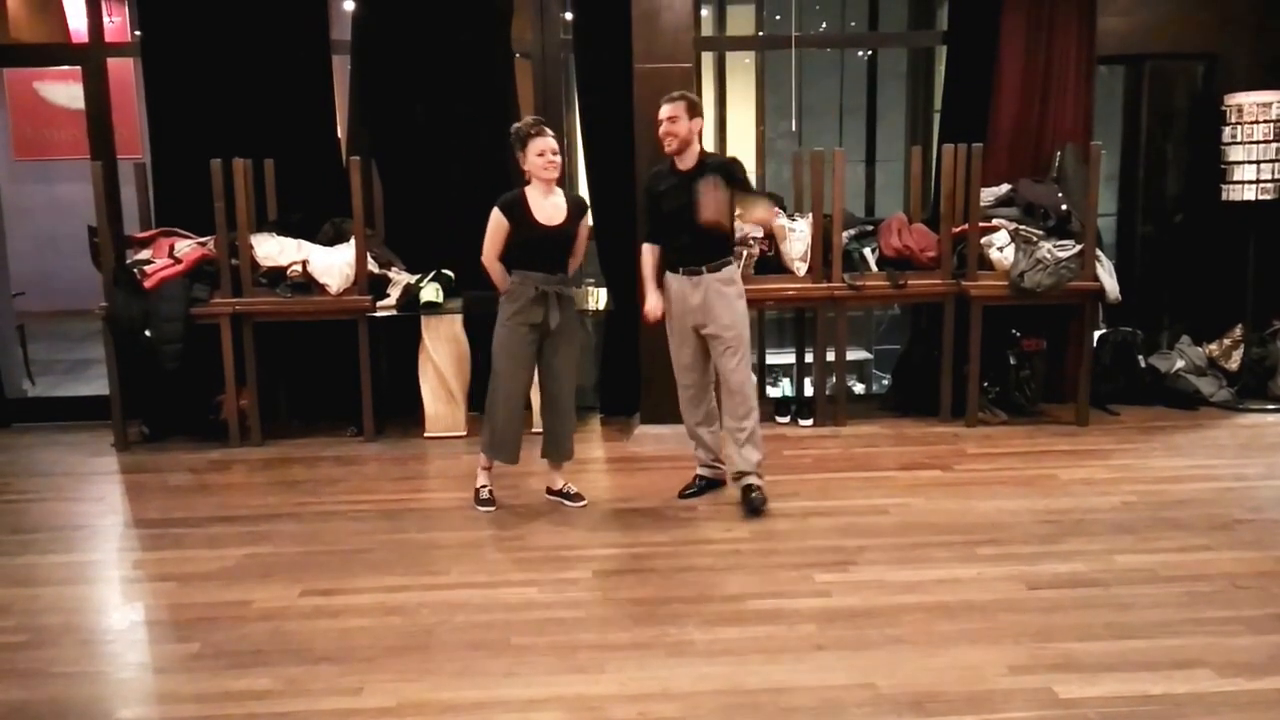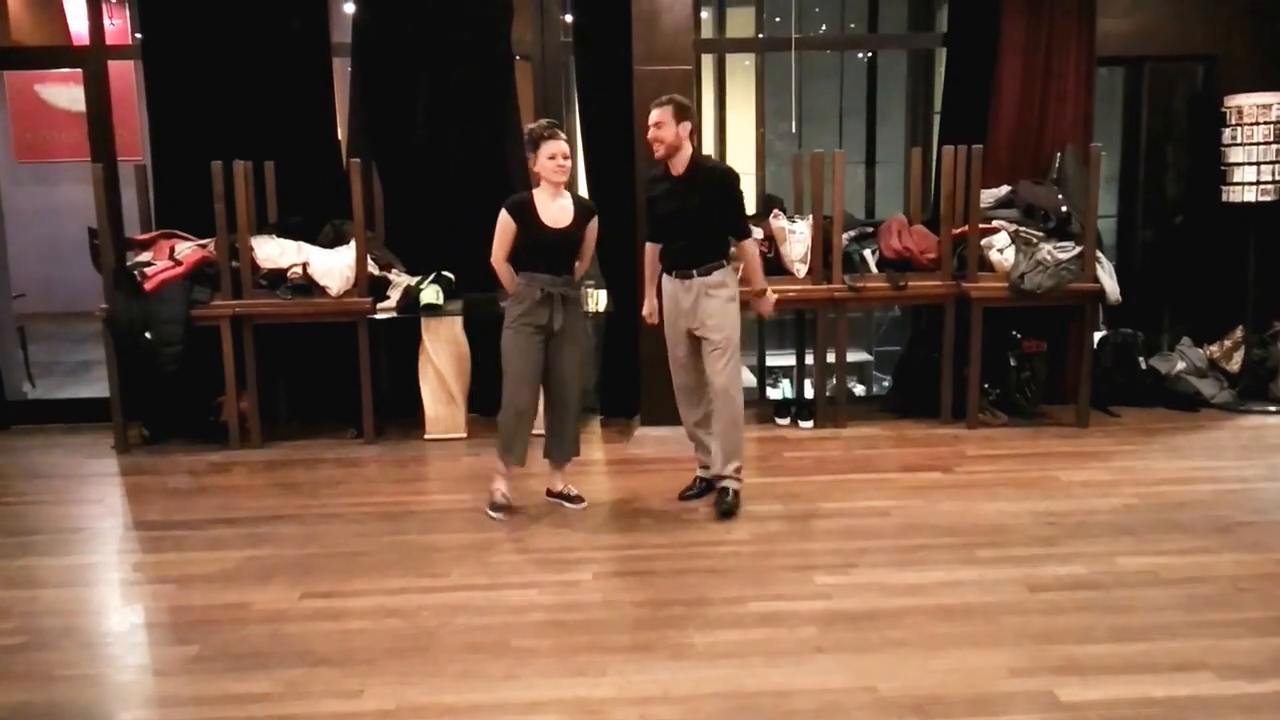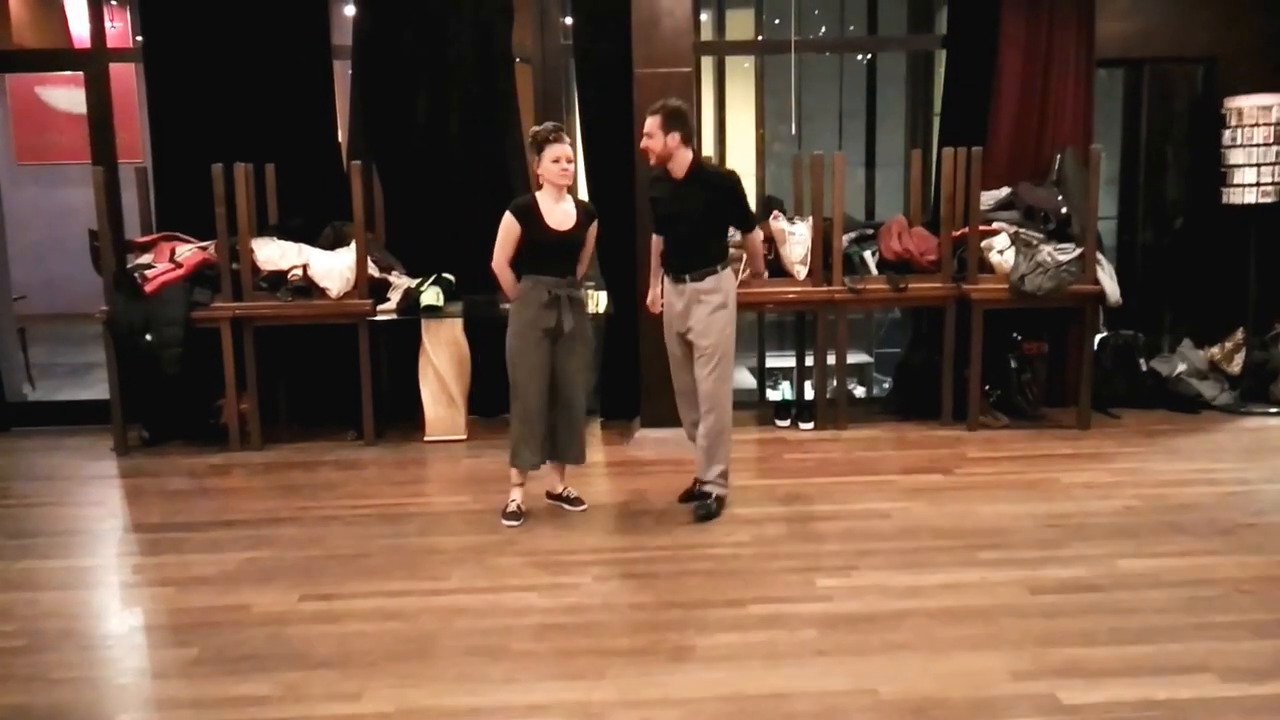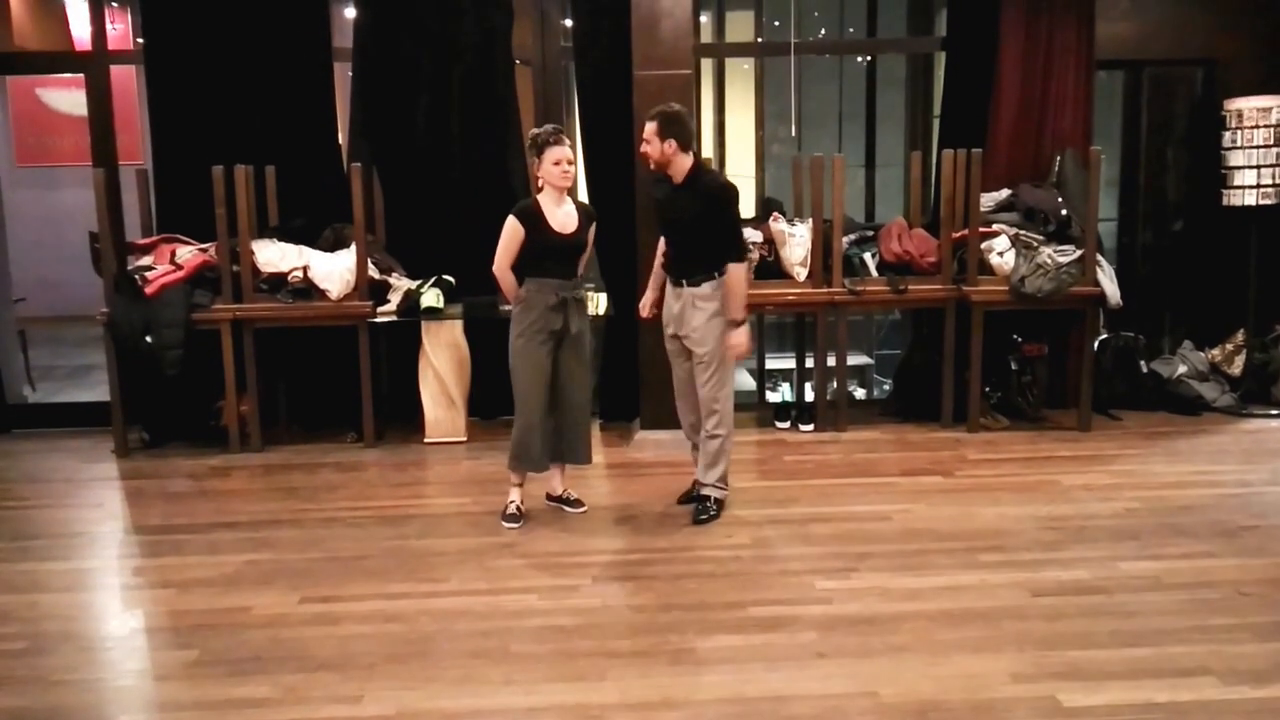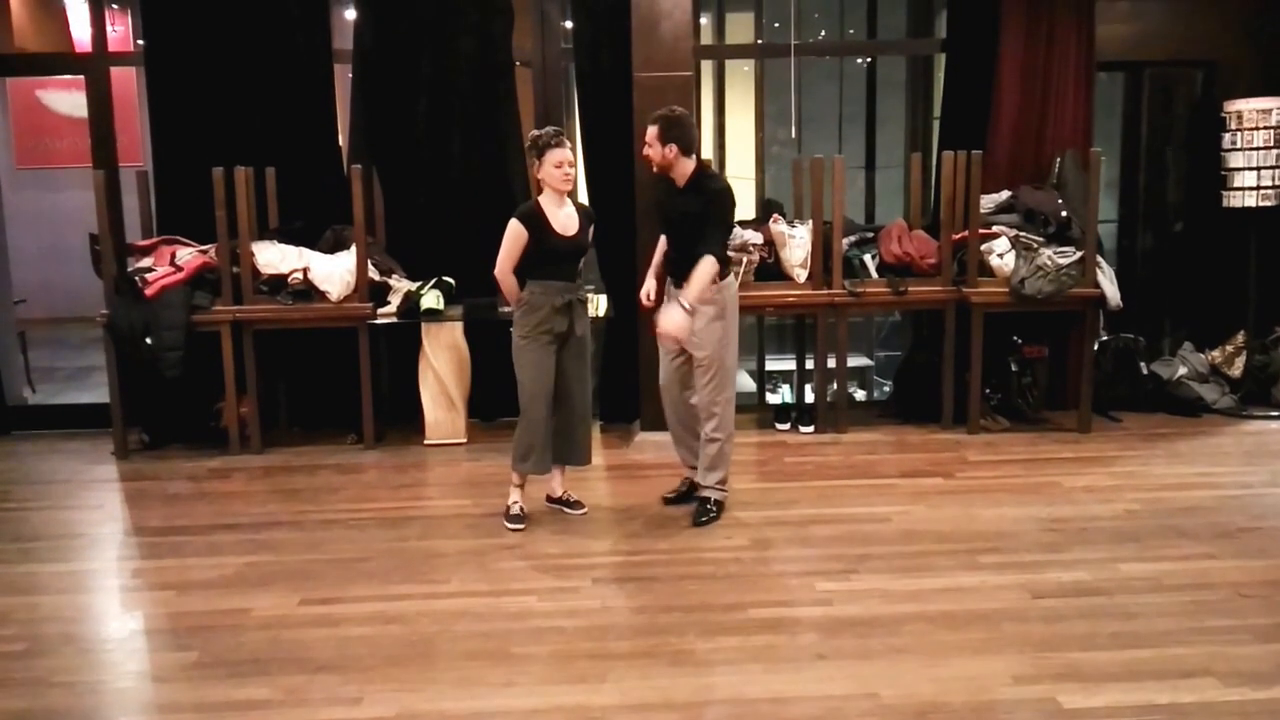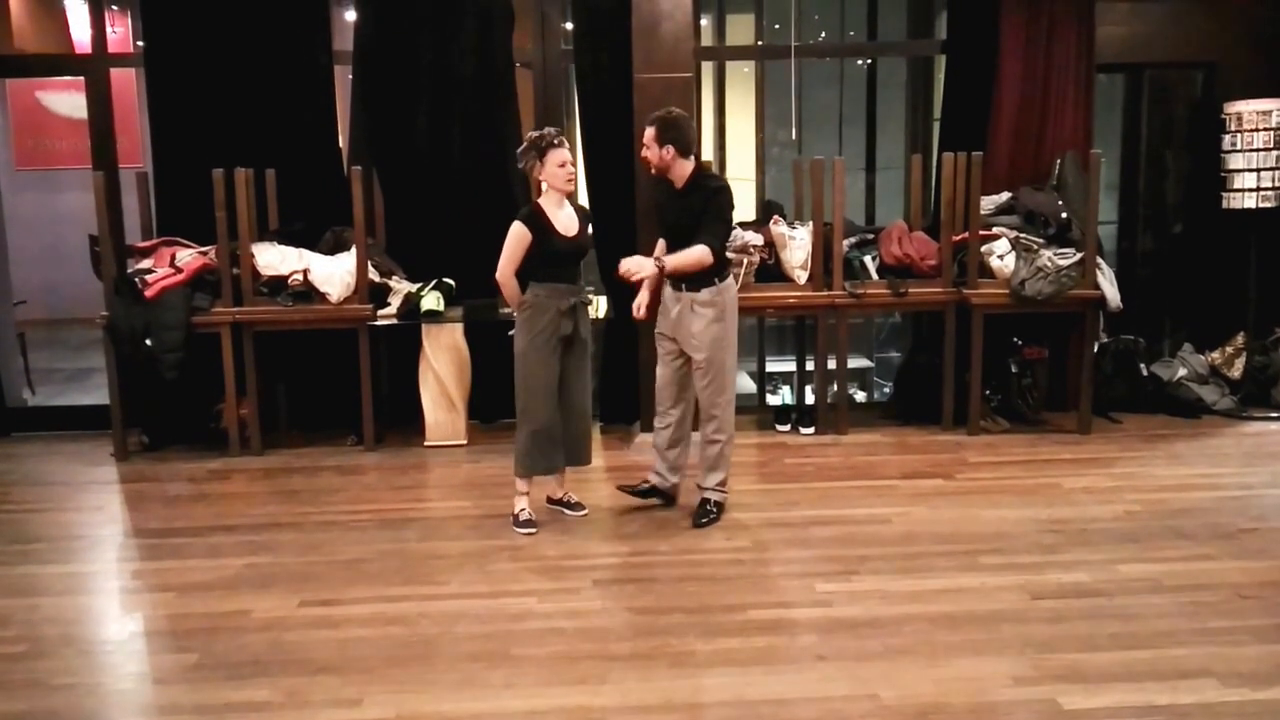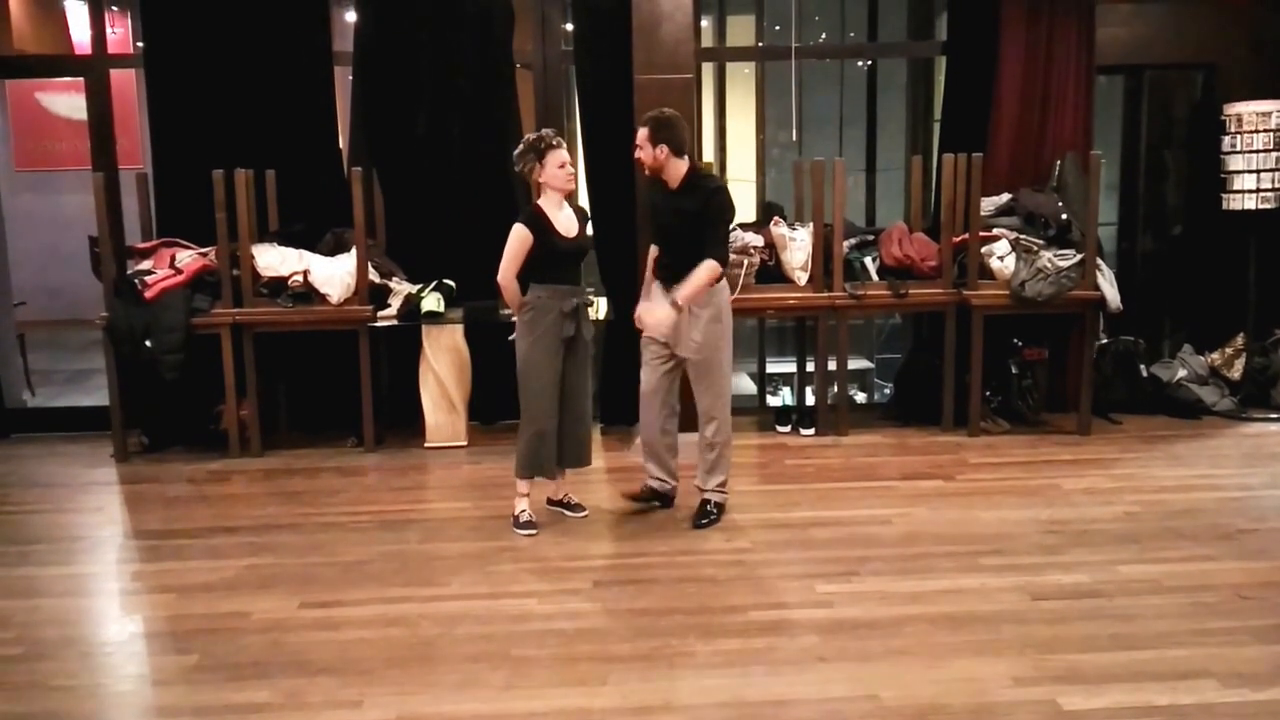
dt=0.2s
person 1, frame 1
left shoulder: (724, 169)
right shoulder: (657, 180)
left elbow: (762, 215)
right elbow: (651, 241)
left wrist: (731, 208)
right wrist: (650, 290)
left hip: (720, 281)
right hip: (677, 286)
left knee: (737, 381)
right knee: (690, 385)
left ankle: (749, 474)
right ankle: (710, 467)
person 1, frame 2
left shoulder: (719, 176)
right shoulder: (655, 184)
left elbow: (744, 236)
left wrist: (760, 289)
right wrist: (650, 293)
left hip: (715, 285)
right hip: (674, 287)
left knee: (723, 385)
right knee: (687, 387)
left ankle: (728, 478)
right ankle: (707, 469)
person 1, frame 3
left shoulder: (719, 181)
right shoulder: (658, 183)
left elbow: (750, 231)
left wrist: (758, 273)
right wrist: (655, 282)
left hip: (711, 289)
right hip: (674, 290)
left knee: (712, 392)
right knee: (686, 392)
left ankle: (714, 484)
right ankle: (705, 472)
person 1, frame 4
left shoulder: (716, 189)
right shoulder: (662, 185)
left elbow: (735, 259)
left wrist: (738, 322)
right wrist: (653, 284)
left hip: (709, 294)
right hip: (674, 293)
left knee: (713, 396)
right knee: (686, 395)
left ankle: (713, 486)
right ankle: (703, 475)
person 1, frame 5
left shoulder: (715, 192)
right shoulder: (665, 185)
left elbow: (713, 256)
left wrist: (682, 307)
right wrist: (654, 274)
left hip: (711, 298)
right hip: (676, 297)
left knee: (714, 399)
right knee: (673, 392)
left ankle: (713, 489)
right ankle: (694, 475)
person 1, frame 6
left shoulder: (715, 192)
right shoulder: (664, 187)
left elbow: (707, 251)
left wrist: (655, 266)
right wrist: (647, 287)
left hip: (709, 299)
right hip: (672, 297)
left knee: (714, 401)
right knee: (668, 394)
left ankle: (713, 491)
right ankle: (664, 479)
person 1, frame 7
left shoulder: (712, 194)
right shoulder: (656, 189)
left elbow: (714, 262)
left wrist: (675, 305)
right wrist: (646, 297)
left hip: (702, 302)
right hip: (661, 297)
left knee: (712, 403)
right knee: (652, 398)
left ankle: (713, 492)
right ankle: (660, 483)
person 2, frame 1
left shoulder: (577, 207)
right shoulder: (510, 205)
right elbow: (490, 259)
right wrist: (520, 292)
left hip: (562, 304)
right hip: (520, 306)
left knee: (561, 392)
right knee: (508, 393)
left ankle: (556, 479)
right ankle: (484, 476)
person 2, frame 2
left shoulder: (585, 210)
right shoulder: (518, 207)
right elbow: (499, 260)
right wrist: (526, 293)
left hip: (569, 306)
right hip: (527, 308)
left knee: (566, 394)
right knee: (519, 396)
left ankle: (557, 481)
right ankle: (502, 480)
person 2, frame 3
left shoulder: (586, 213)
right shoulder: (522, 210)
right elbow: (500, 264)
right wrist: (525, 299)
left hip: (572, 308)
right hip: (532, 309)
left knee: (570, 397)
right knee: (529, 399)
left ankle: (558, 483)
right ankle: (516, 490)
person 2, frame 4
left shoulder: (586, 215)
right shoulder: (525, 214)
right elbow: (501, 268)
right wrist: (525, 304)
left hip: (573, 310)
right hip: (534, 312)
left knee: (572, 399)
right knee: (531, 403)
left ankle: (557, 485)
right ankle: (515, 492)
person 2, frame 5
left shoulder: (585, 215)
right shoulder: (527, 216)
right elbow: (503, 271)
right wrist: (525, 307)
left hip: (575, 312)
right hip: (537, 315)
left knee: (574, 402)
right knee: (536, 403)
left ankle: (558, 487)
right ankle: (515, 493)
person 2, frame 6
left shoulder: (582, 215)
right shoulder: (530, 218)
right elbow: (504, 275)
right wrist: (525, 312)
left hip: (575, 314)
right hip: (540, 316)
left knee: (573, 403)
right knee: (537, 407)
left ankle: (558, 488)
right ankle: (521, 498)
person 2, frame 7
left shoulder: (580, 215)
right shoulder: (531, 220)
right elbow: (506, 277)
right wrist: (525, 315)
left hip: (576, 315)
right hip: (542, 318)
left knee: (574, 404)
right knee: (538, 408)
left ankle: (558, 489)
right ankle: (522, 499)
